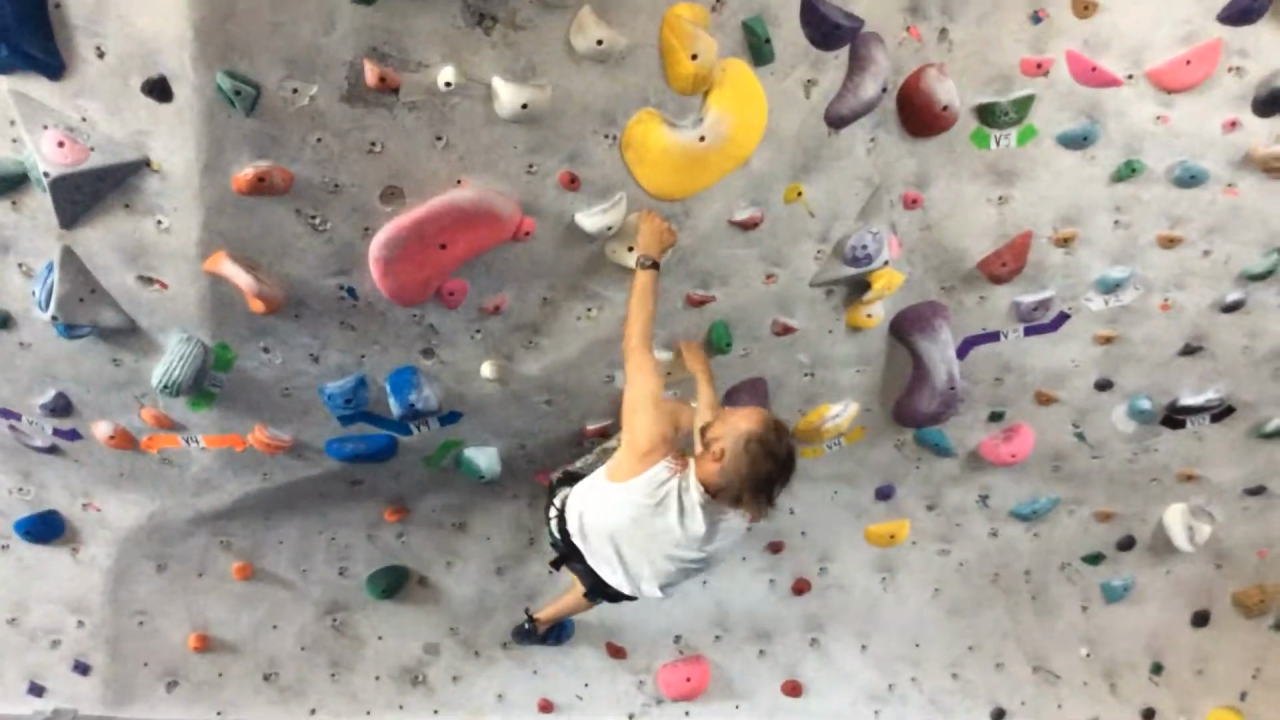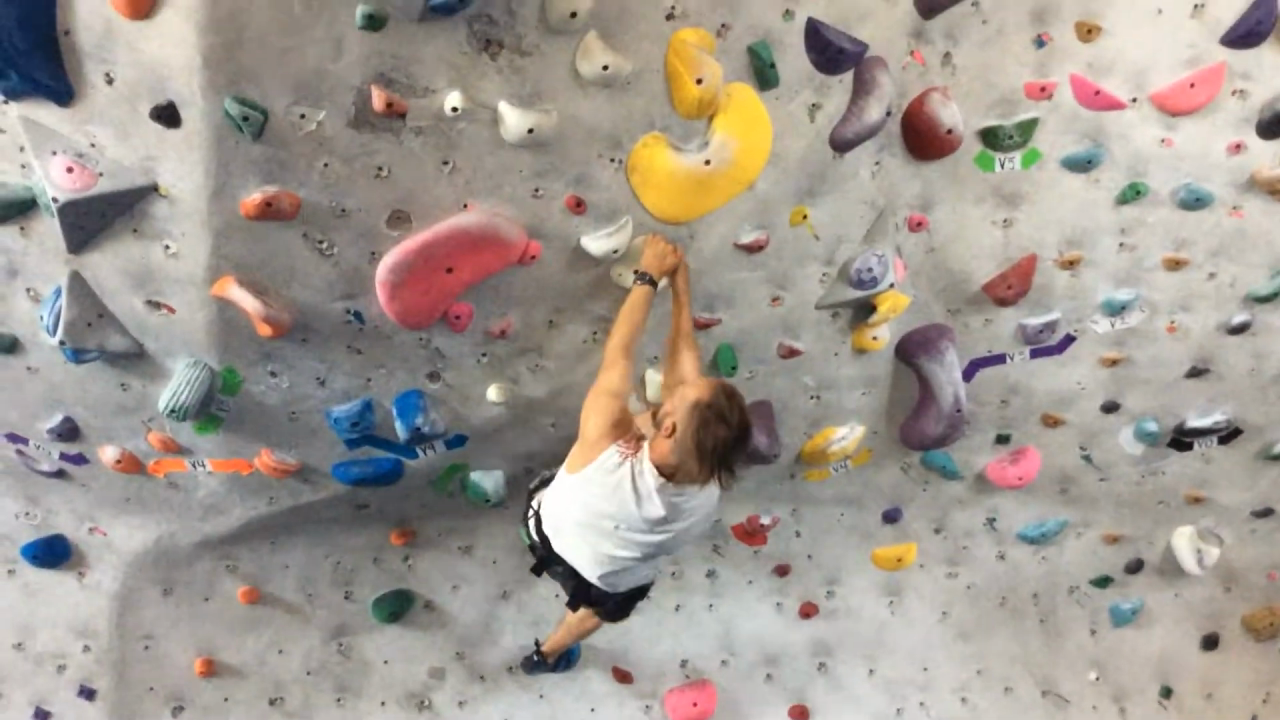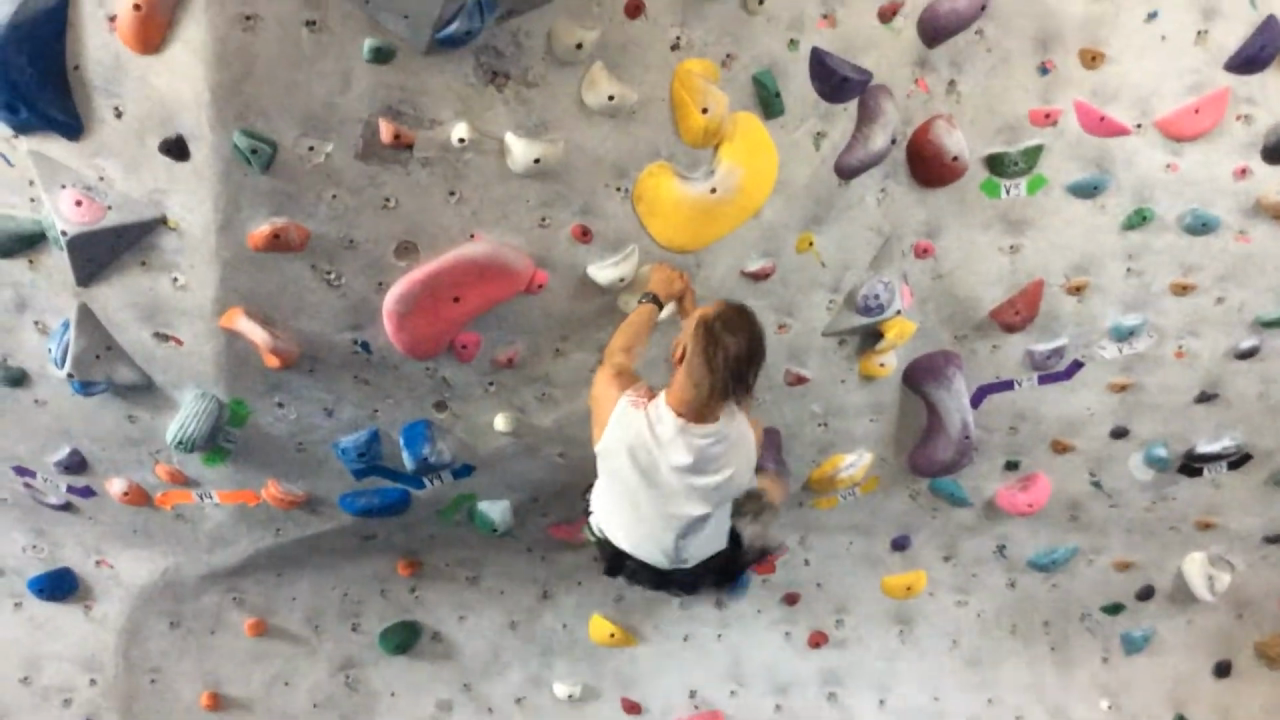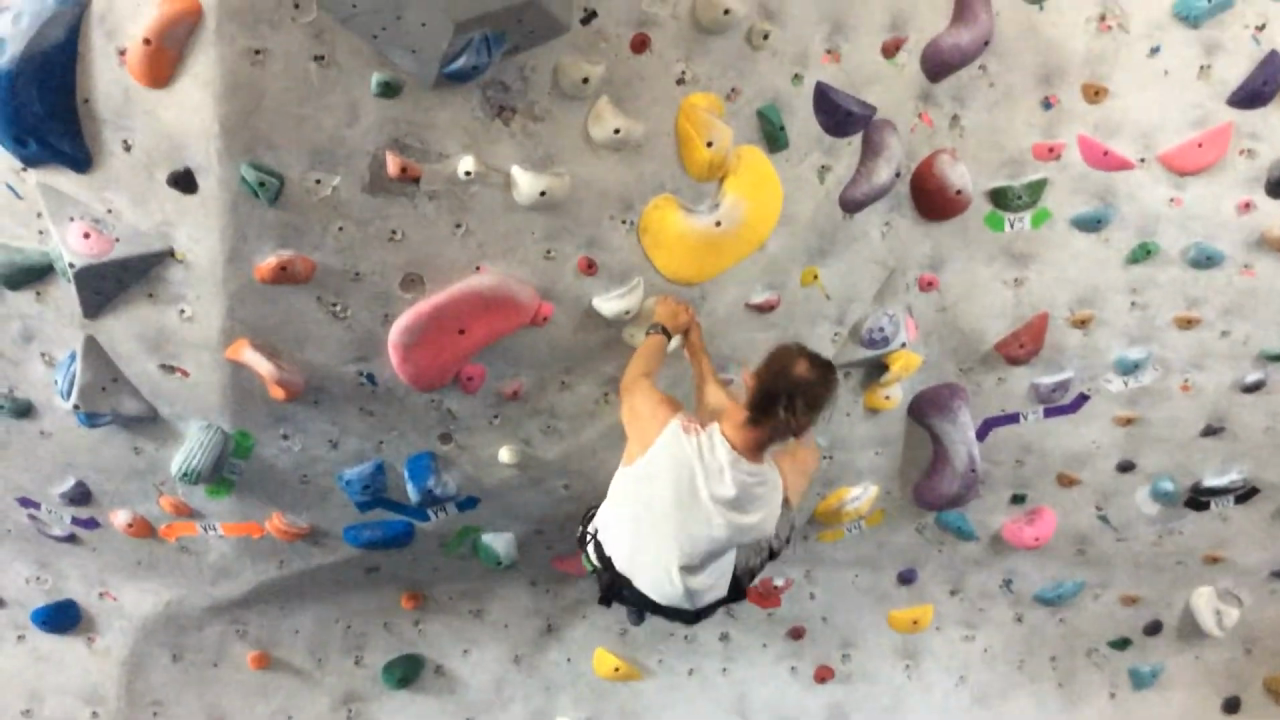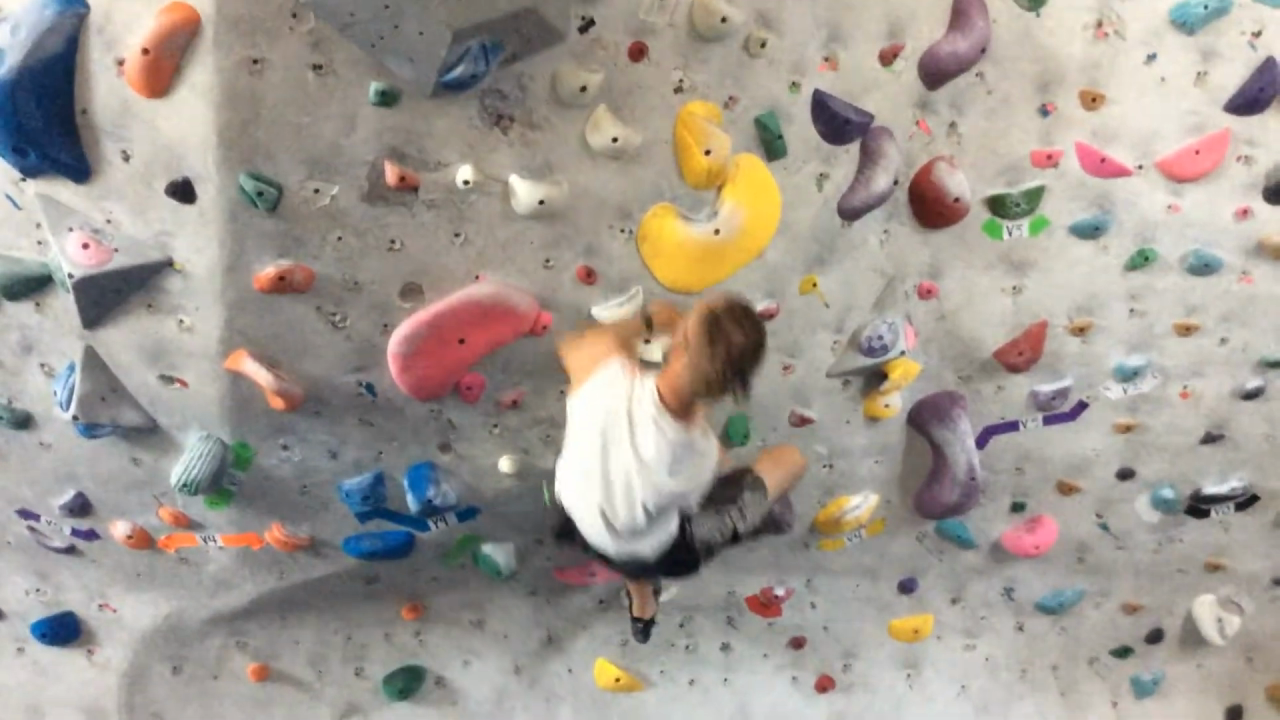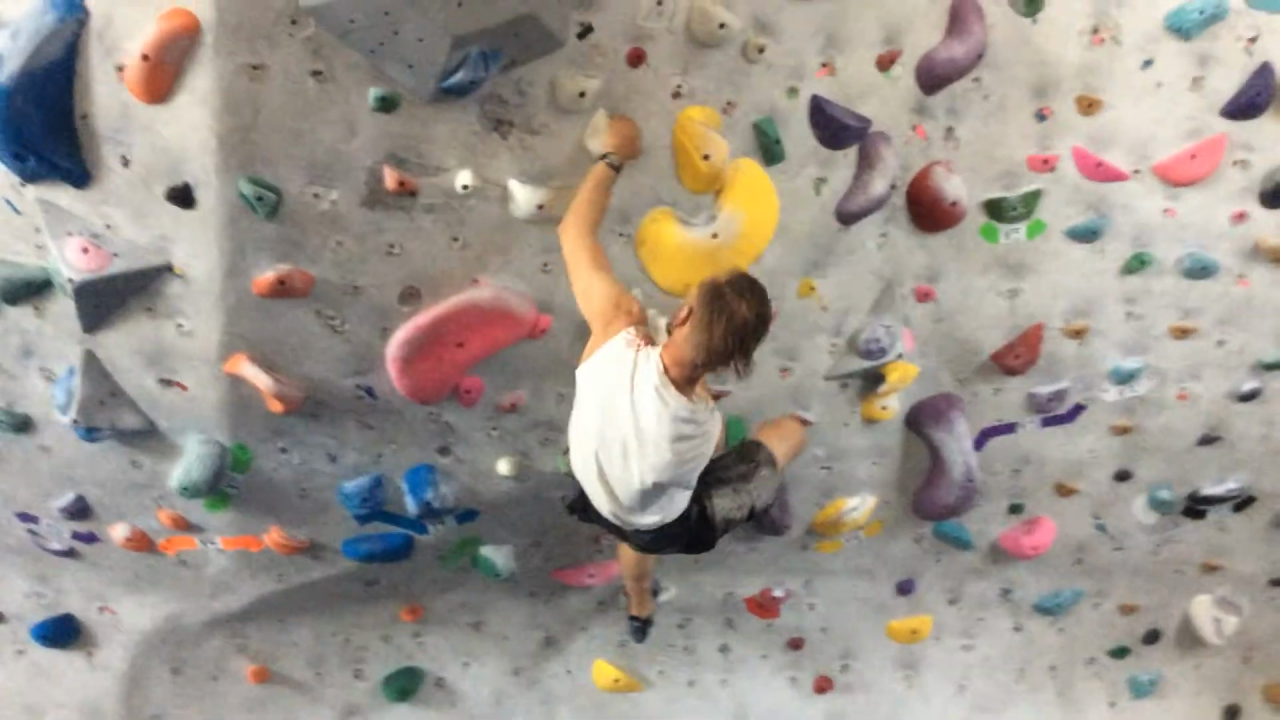
dt=0.5s
person 1, frame 1
left shoulder: (651, 456)
right shoulder: (733, 522)
left elbow: (637, 346)
left wrist: (649, 258)
right wrist: (703, 378)
left hip: (573, 523)
right hip: (626, 580)
right ankle: (542, 623)
person 1, frame 2
left shoulder: (605, 443)
right shoulder: (707, 493)
left elbow: (618, 355)
right elbow: (684, 365)
left wrist: (649, 276)
right wrist: (680, 292)
left hip: (549, 531)
right hip: (613, 582)
right knee: (602, 604)
right ankle: (548, 654)
person 1, frame 3
left shoulder: (613, 399)
right shoulder: (744, 438)
left elbow: (619, 351)
left wrist: (654, 297)
right wrist: (690, 308)
left hip: (615, 546)
right hip: (694, 571)
right knee: (772, 482)
right ankle: (726, 576)
person 1, frame 4
left shoulder: (658, 421)
right shoulder: (768, 494)
left elbow: (634, 380)
right elbow: (716, 402)
left wrist: (662, 328)
right wrist: (693, 340)
left hip: (610, 565)
right hip: (691, 604)
person 1, frame 5
left shoulder: (605, 371)
right shoulder: (702, 455)
left elbow: (572, 346)
left wrist: (646, 322)
left hip: (578, 523)
right hip: (653, 553)
right knee: (788, 459)
left ankle: (642, 610)
person 1, frame 6
left shoulder: (616, 336)
right shoulder: (703, 431)
left elbow: (574, 230)
left wrist: (612, 155)
left hip: (599, 500)
right hip: (671, 528)
right knee: (790, 431)
left ankle: (639, 610)
right ankle: (763, 508)
